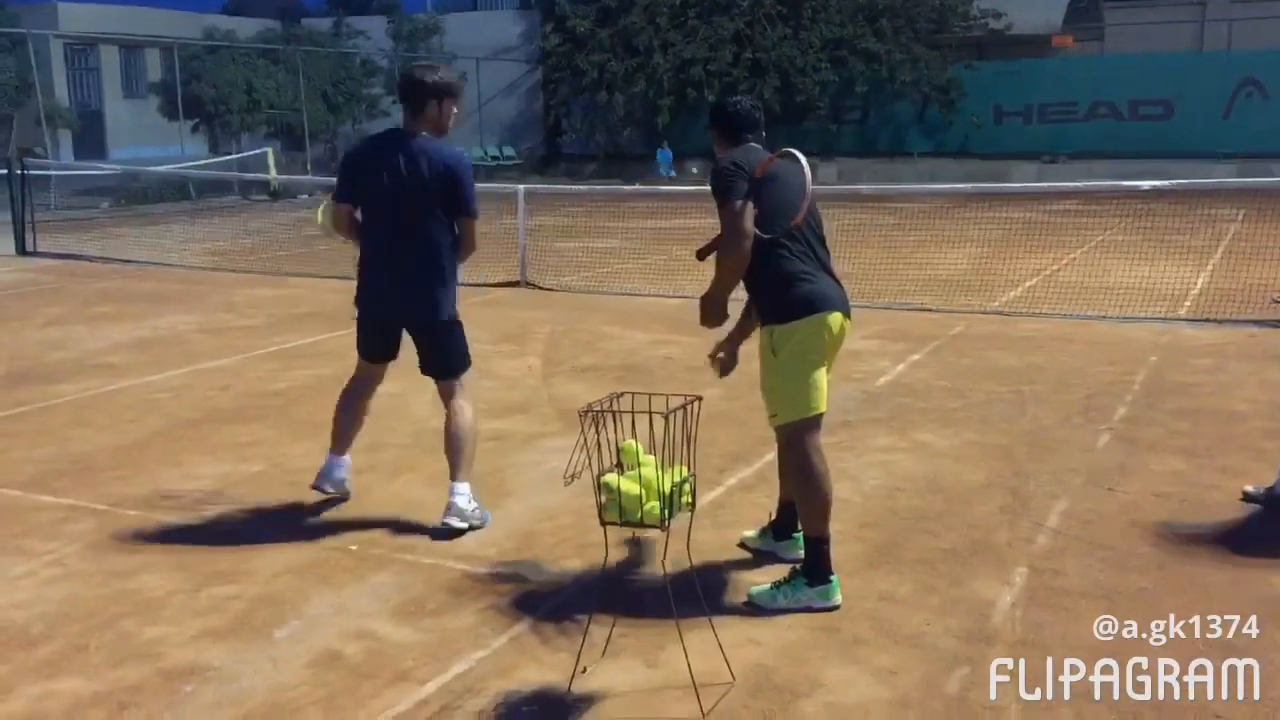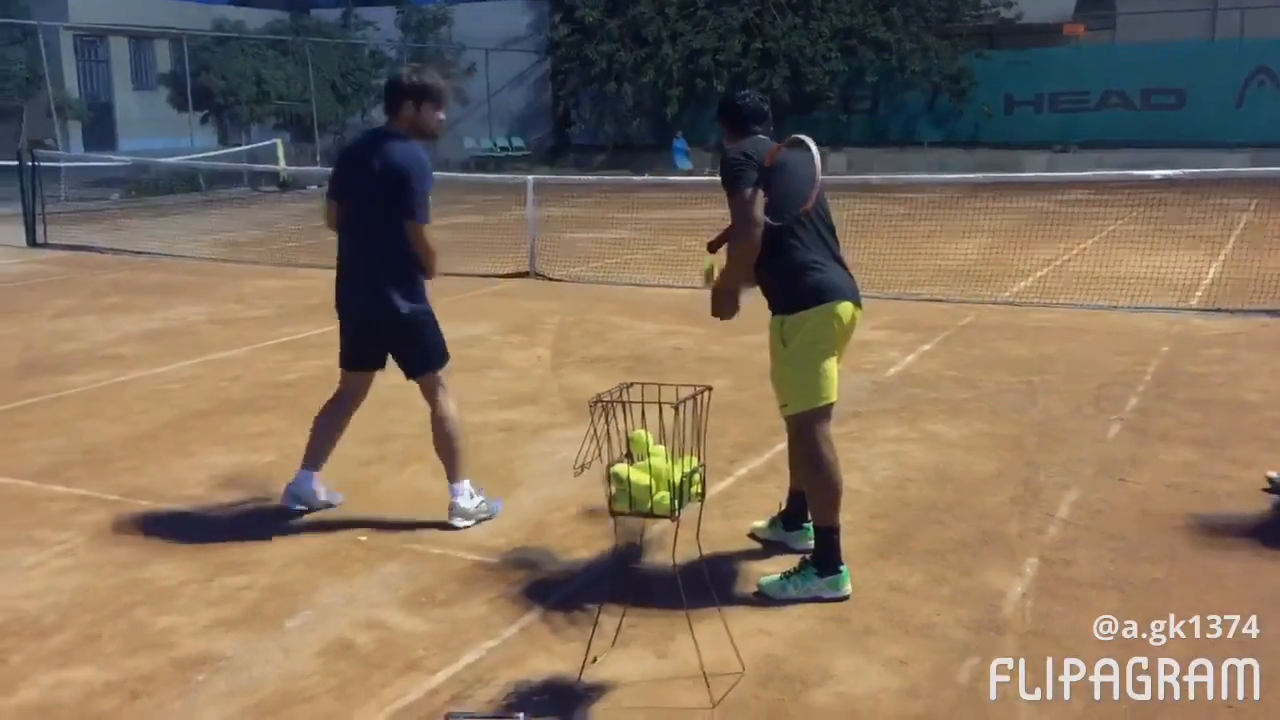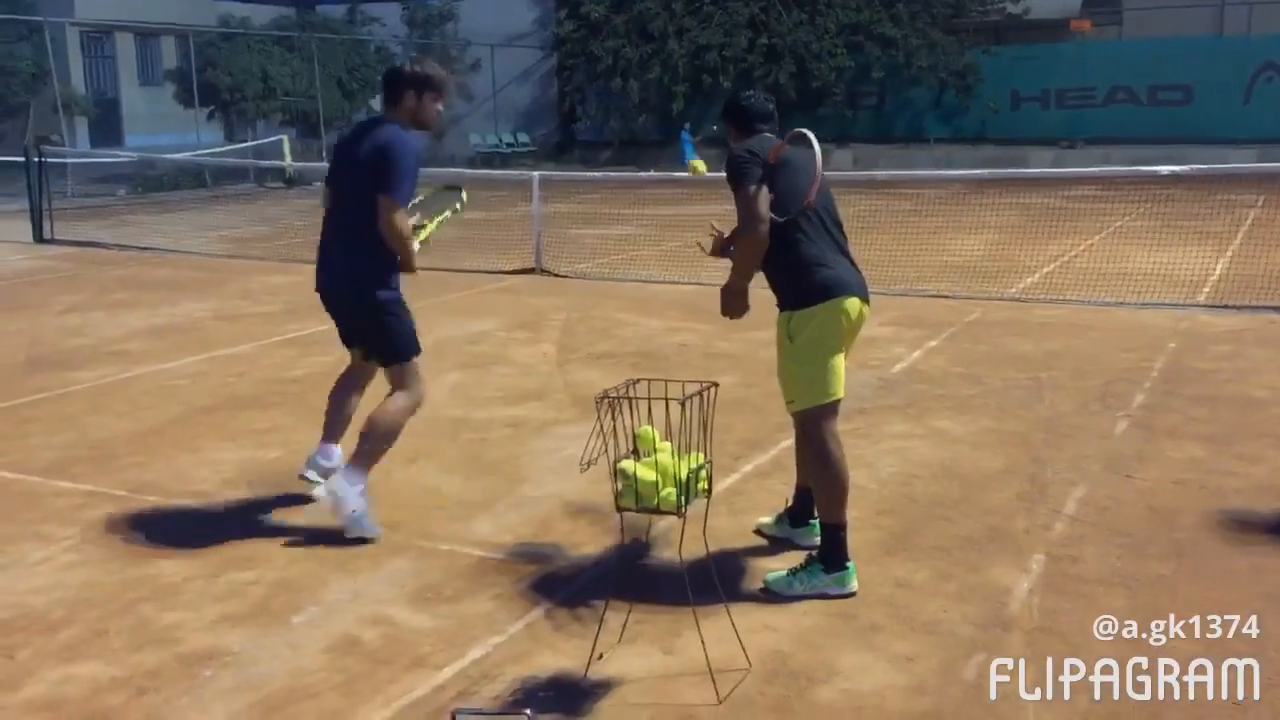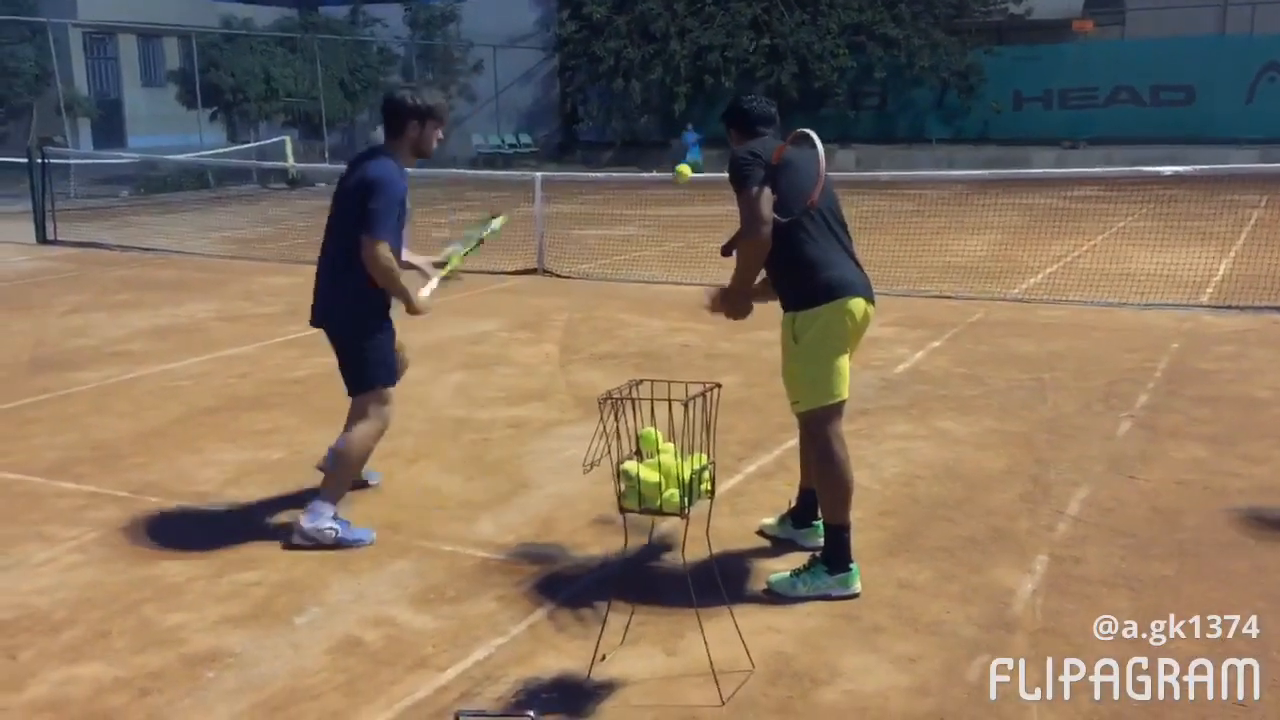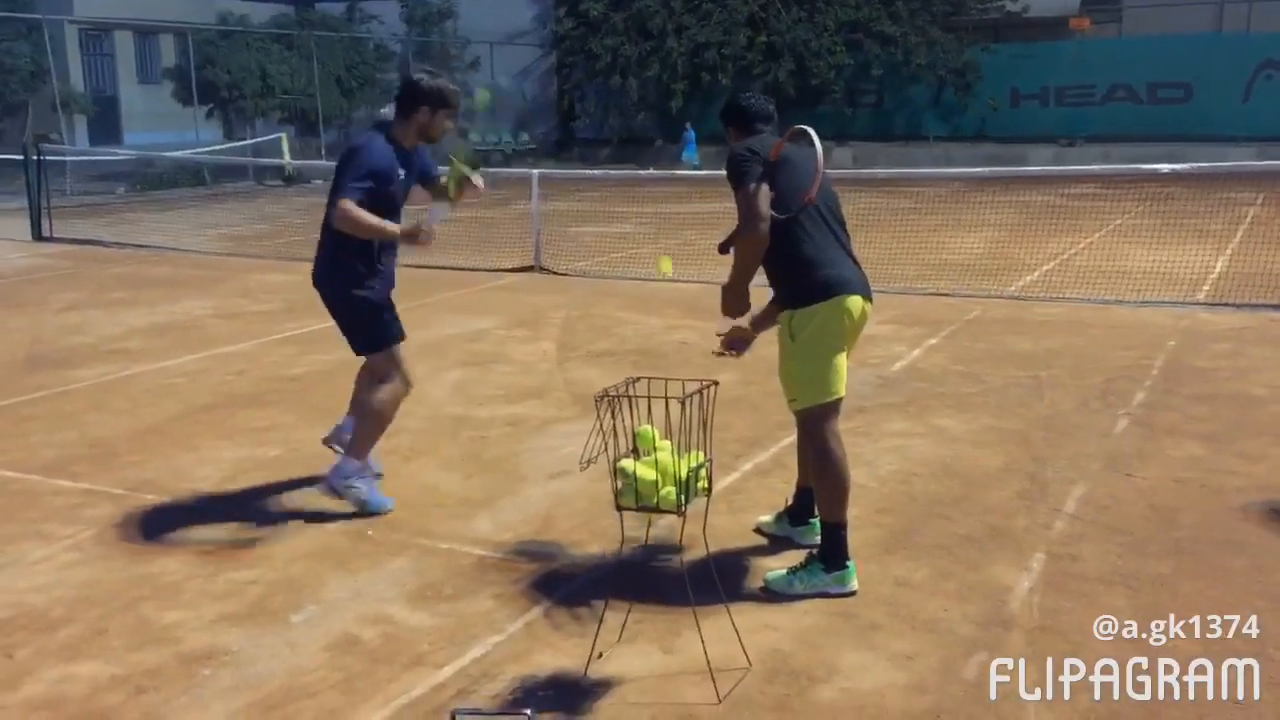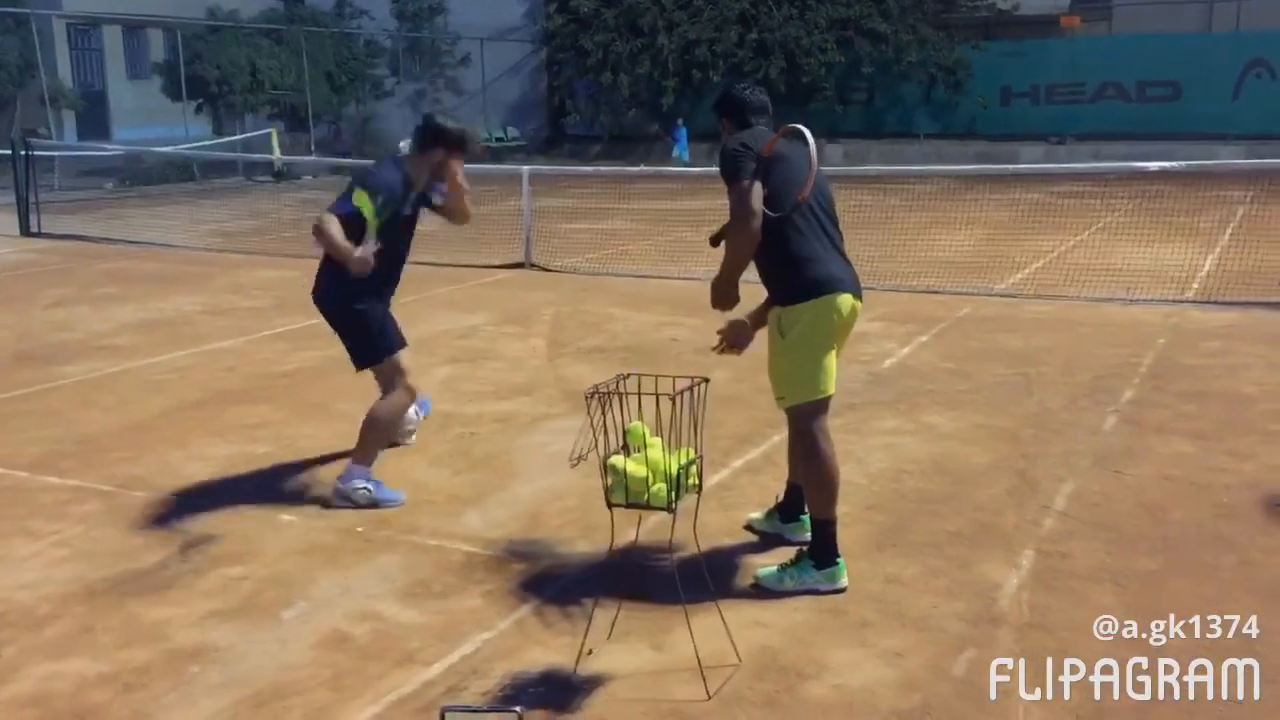
dt=0.2s
person 1, frame 1
left shoulder: (730, 167)
right shoulder: (785, 169)
left elbow: (740, 241)
left wrist: (714, 298)
right wrist: (735, 339)
left hip: (798, 314)
right hip: (827, 306)
left knee: (801, 435)
right knee: (790, 427)
left ankle: (818, 577)
right ankle: (785, 530)
person 1, frame 2
left shoulder: (740, 157)
right shoulder: (793, 159)
left elbow: (752, 229)
left wrist: (726, 288)
right wrist: (741, 277)
left hip: (808, 304)
right hip: (838, 296)
left knee: (811, 426)
right knee: (801, 417)
left ankle: (828, 567)
right ankle: (795, 520)
person 1, frame 3
left shoulder: (745, 155)
right shoulder: (797, 156)
left elbow: (758, 226)
left wrist: (735, 286)
right wrist: (738, 252)
left hip: (817, 301)
right hip: (847, 293)
left knee: (819, 422)
right knee: (807, 413)
left ankle: (834, 563)
right ankle: (802, 517)
person 1, frame 4
left shoulder: (749, 157)
right shoulder: (801, 159)
left elbow: (760, 227)
left wrist: (738, 288)
right wrist: (748, 295)
left hip: (823, 302)
right hip: (851, 293)
left knee: (823, 424)
right knee: (812, 415)
left ankle: (838, 565)
right ankle: (806, 517)
person 1, frame 5
left shoulder: (746, 154)
right shoulder: (801, 156)
left elbow: (757, 225)
left wrist: (735, 287)
right wrist: (754, 326)
left hip: (821, 300)
right hip: (849, 292)
left knee: (820, 420)
right knee: (810, 413)
left ankle: (834, 562)
right ankle: (801, 515)
person 1, frame 6
left shoulder: (740, 148)
right shoulder: (796, 152)
left elbow: (749, 220)
left wrist: (725, 280)
right wrist: (753, 323)
left hip: (810, 297)
right hip: (840, 290)
left knee: (809, 418)
right knee: (801, 411)
left ankle: (824, 560)
right ankle: (791, 513)
person 2, frame 1
left shoulder: (361, 154)
right shoulder: (451, 161)
left elbow: (341, 222)
right elbow: (467, 241)
left hip: (376, 292)
right hip: (431, 297)
left knee: (365, 375)
right knee: (455, 396)
left ankle: (336, 467)
right ankle: (460, 501)
person 2, frame 2
left shoulder: (352, 151)
right shoulder: (410, 158)
left elbow: (334, 218)
right elbow: (420, 237)
right wrist: (429, 265)
left hip: (352, 295)
right hip: (396, 298)
left knee: (352, 389)
right knee: (439, 395)
left ankle: (305, 483)
right ankle: (462, 497)
person 2, frame 3
left shoulder: (355, 136)
right shoulder: (401, 145)
right elbow: (390, 219)
right wrist: (408, 253)
left hip: (337, 275)
right hip: (369, 280)
left knee: (363, 365)
right knee: (408, 388)
left ankle: (326, 457)
right ankle: (346, 487)
person 2, frame 4
left shoulder: (374, 171)
right shoulder: (386, 180)
right elbow: (375, 256)
left wrist: (417, 262)
right wrist: (410, 296)
left hip: (350, 305)
right hip: (354, 310)
left knee: (392, 366)
right knee: (376, 411)
left ankle: (340, 463)
right ankle: (319, 517)
person 2, frame 5
left shoulder: (407, 152)
right shoulder: (370, 151)
left elbow: (444, 190)
right elbow: (341, 213)
left wrist: (465, 183)
right wrist: (398, 232)
left hip: (367, 276)
right hip: (351, 279)
left knee: (382, 362)
right knee: (394, 377)
left ankle: (350, 429)
right ankle: (350, 472)
person 2, frame 6
left shoulder: (419, 184)
right shoulder: (384, 182)
left elbow: (460, 216)
right elbow: (324, 222)
left wrist: (456, 186)
right wrist: (349, 254)
left hip: (367, 297)
right hip: (347, 297)
left knee: (391, 366)
right knee: (401, 385)
left ankle: (403, 418)
right ankle: (353, 479)
